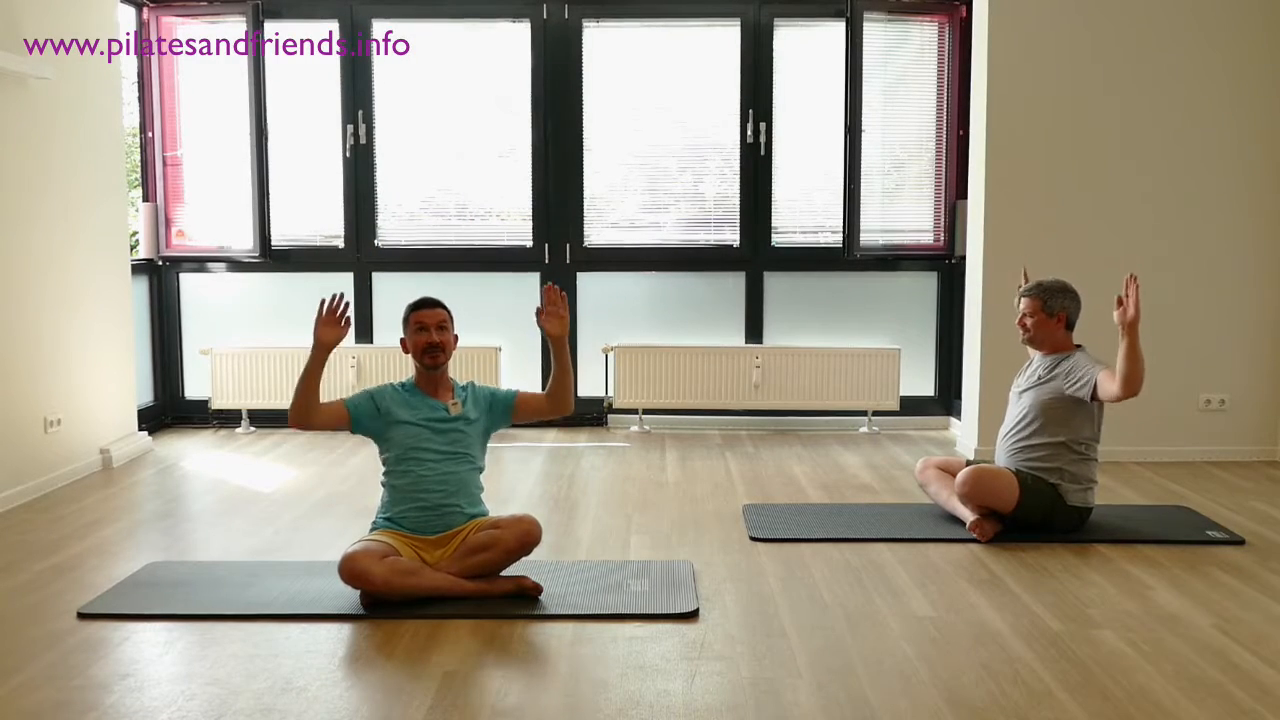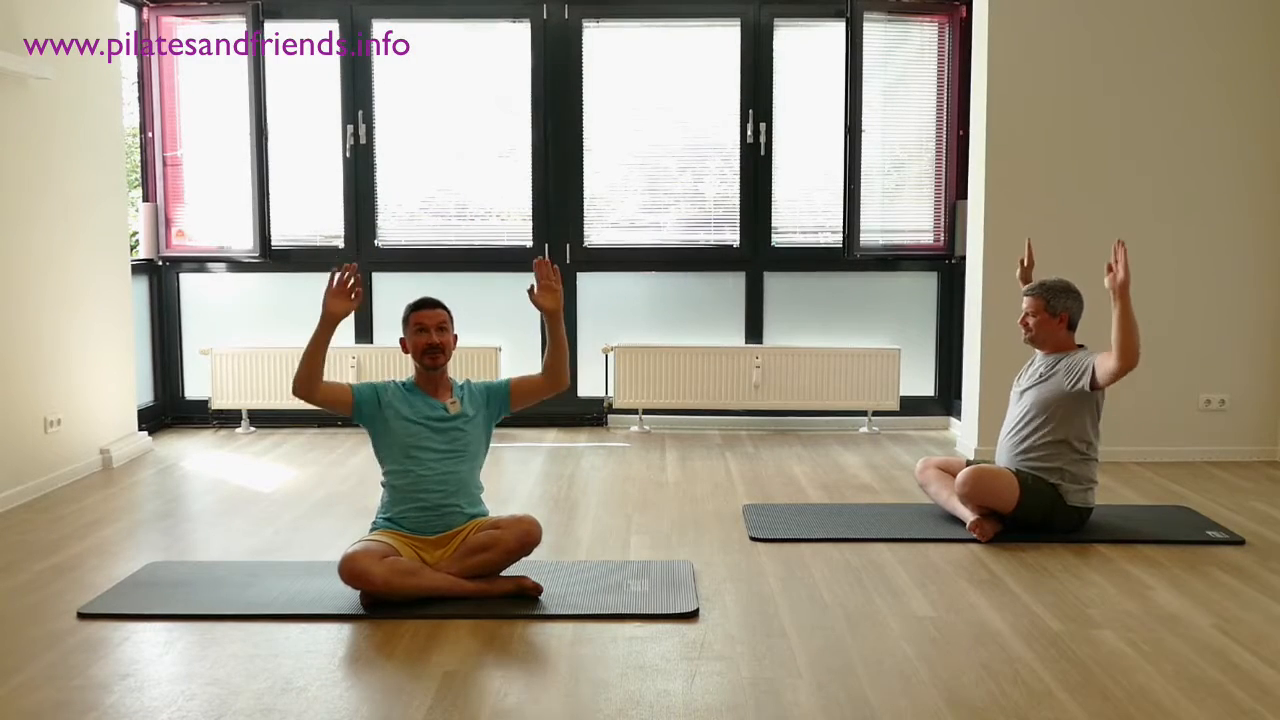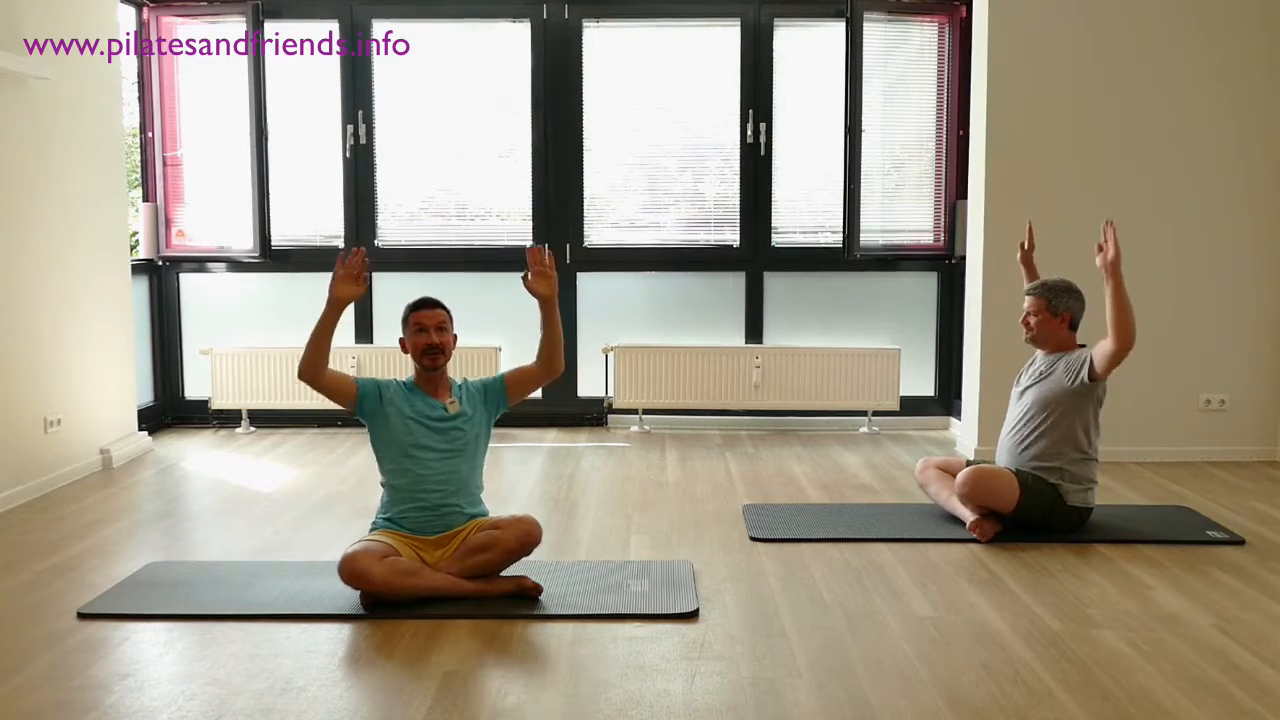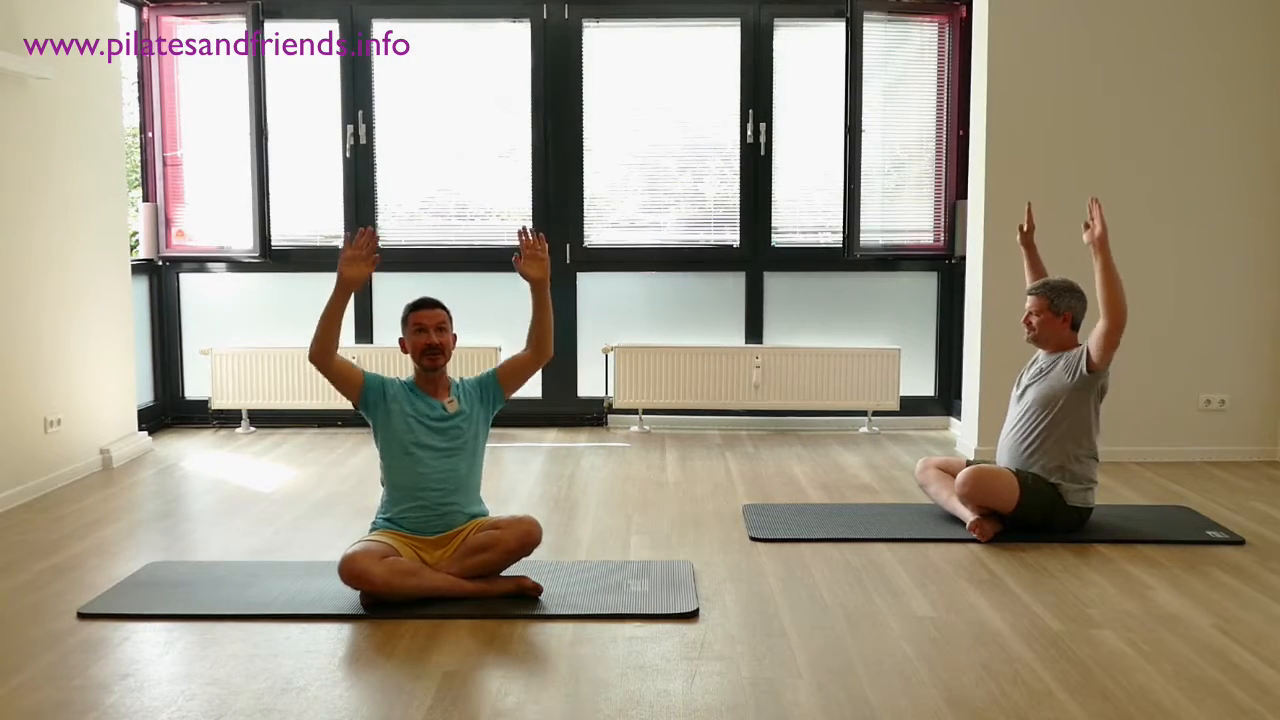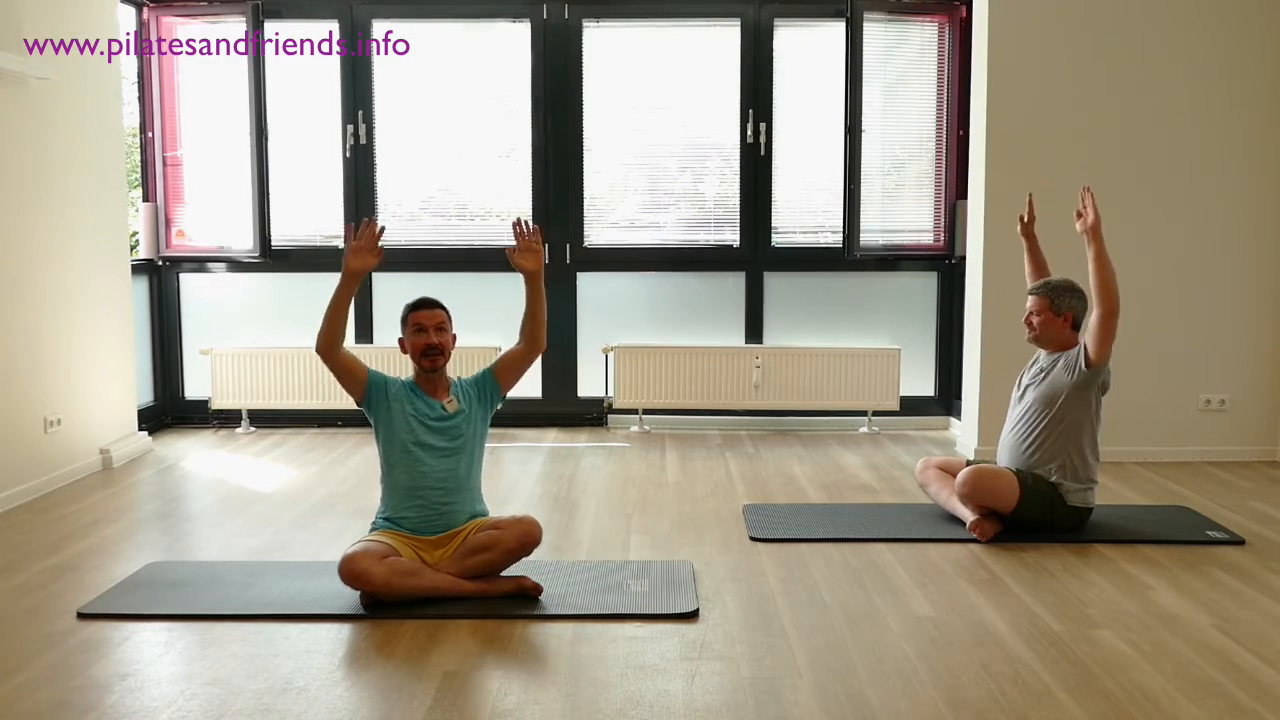
dt=0.1s
person 1, frame 1
left shoulder: (482, 401)
right shoulder: (383, 402)
left elbow: (559, 405)
right elbow: (302, 417)
left wrist: (557, 340)
right wrist: (324, 349)
left hip: (467, 534)
right hip: (399, 538)
left knee: (527, 529)
right knee: (354, 566)
left ankle: (403, 585)
right ankle: (489, 587)
person 1, frame 2
left shoulder: (482, 397)
right shoulder: (383, 399)
left elbow: (555, 382)
right elbow: (306, 390)
left wrist: (552, 316)
right wrist: (329, 322)
left hip: (468, 533)
right hip: (399, 537)
left knee: (527, 531)
right knee: (355, 567)
left ankle: (404, 581)
right ankle: (490, 586)
person 1, frame 3
left shoulder: (481, 398)
right shoulder: (383, 399)
left elbow: (550, 367)
right elbow: (311, 372)
left wrist: (548, 302)
right wrist: (336, 305)
left hip: (466, 533)
right hip: (399, 537)
left knee: (527, 530)
right knee: (354, 566)
left ankle: (403, 582)
right ankle: (491, 585)
person 1, frame 4
left shoulder: (479, 394)
right shoulder: (385, 396)
left elbow: (540, 352)
right elbow: (322, 358)
left wrist: (539, 287)
right wrist: (345, 286)
left hip: (467, 533)
right hip: (399, 537)
left knee: (527, 531)
right knee: (354, 567)
left ankle: (403, 580)
right ankle: (492, 586)
person 1, frame 5
left shoulder: (477, 394)
right shoulder: (386, 397)
left elbow: (532, 344)
right elbow: (328, 348)
left wrist: (533, 277)
right wrist: (350, 277)
left hip: (466, 534)
right hip: (399, 537)
left knee: (527, 531)
right knee: (355, 567)
left ankle: (402, 581)
right ankle: (493, 585)
person 2, frame 1
left shoulder: (1079, 369)
right shoulder: (1042, 356)
left elbow: (1127, 387)
left wrist: (1127, 329)
right wrist: (1026, 304)
left hip: (1058, 500)
right hip: (1013, 476)
left knee: (970, 480)
right knee: (927, 468)
left ankle: (986, 516)
right ankle: (976, 516)
person 2, frame 2
left shoulder: (1079, 366)
right shoulder: (1043, 356)
left elbow: (1123, 362)
right elbow: (1036, 323)
left wrist: (1119, 296)
right wrist: (1026, 281)
left hip: (1058, 500)
right hip: (1015, 479)
left knee: (971, 482)
right knee: (927, 468)
left ankle: (988, 516)
right ankle: (977, 516)
person 2, frame 3
left shoulder: (1081, 368)
right shoulder: (1044, 354)
left elbow: (1121, 343)
right elbow: (1040, 305)
left wrist: (1111, 272)
right wrist: (1027, 265)
left hip: (1059, 500)
right hip: (1015, 479)
left knee: (970, 480)
right knee: (927, 467)
left ankle: (986, 516)
right ankle: (979, 516)
person 2, frame 4
left shoulder: (1081, 365)
right shoulder: (1046, 355)
left elbow: (1114, 323)
right elbow: (1042, 296)
left wrist: (1100, 250)
right wrist: (1028, 247)
left hip: (1058, 500)
right hip: (1016, 480)
left knee: (970, 482)
right knee: (927, 468)
left ankle: (991, 516)
right ankle: (980, 516)
person 2, frame 5
left shoulder: (1083, 365)
right shoulder: (1046, 353)
left elbow: (1106, 310)
right elbow: (1044, 293)
left wrist: (1092, 237)
right wrist: (1028, 238)
left hip: (1059, 500)
right hip: (1015, 480)
left knee: (970, 481)
right knee: (927, 468)
left ankle: (988, 515)
right ankle: (979, 516)
